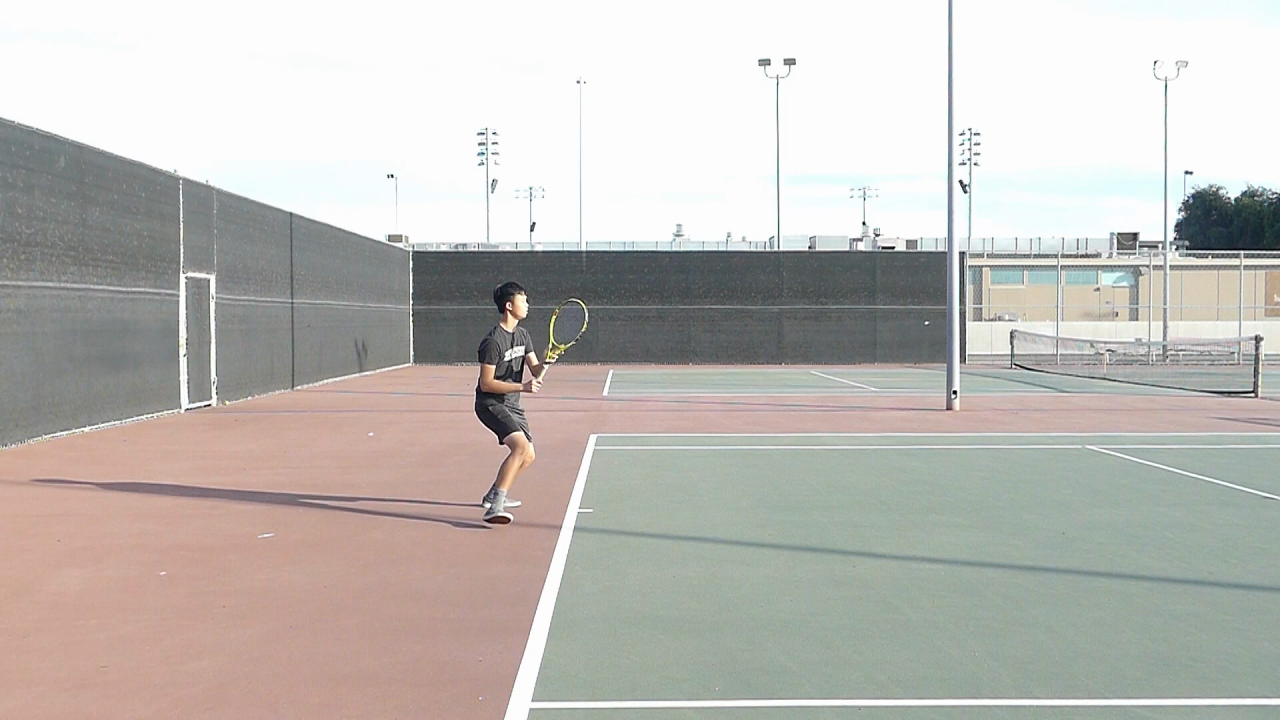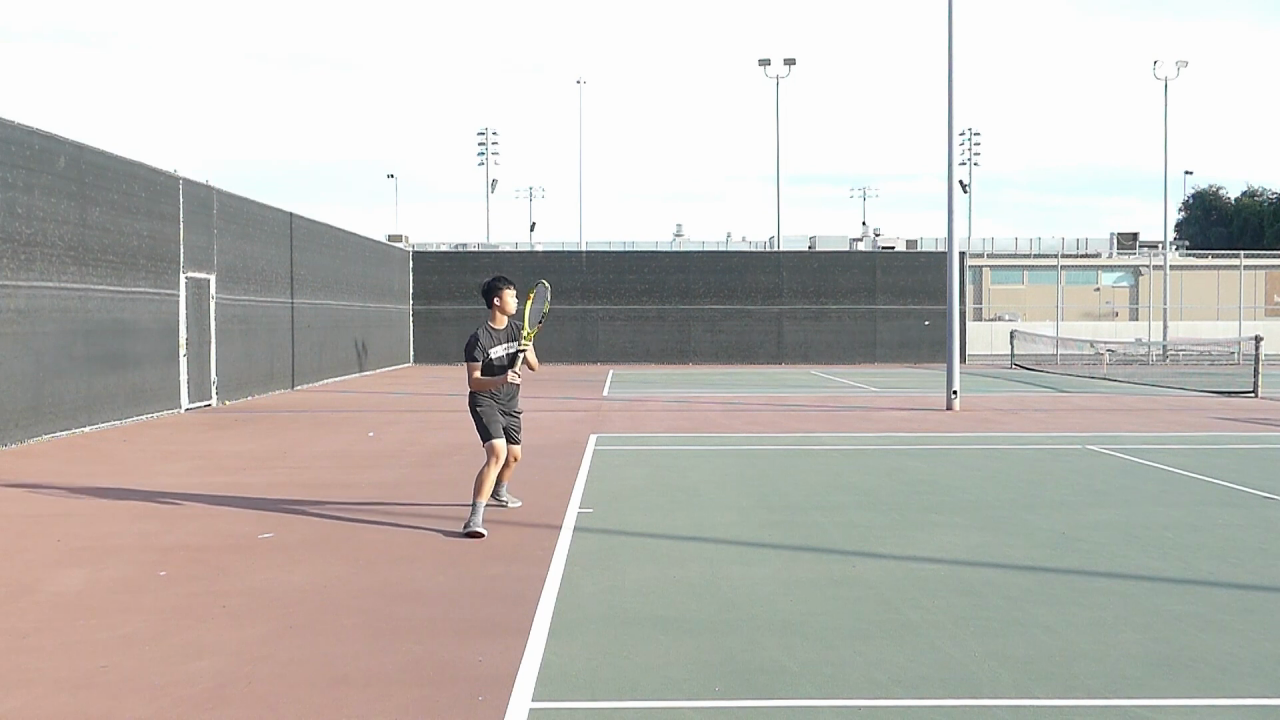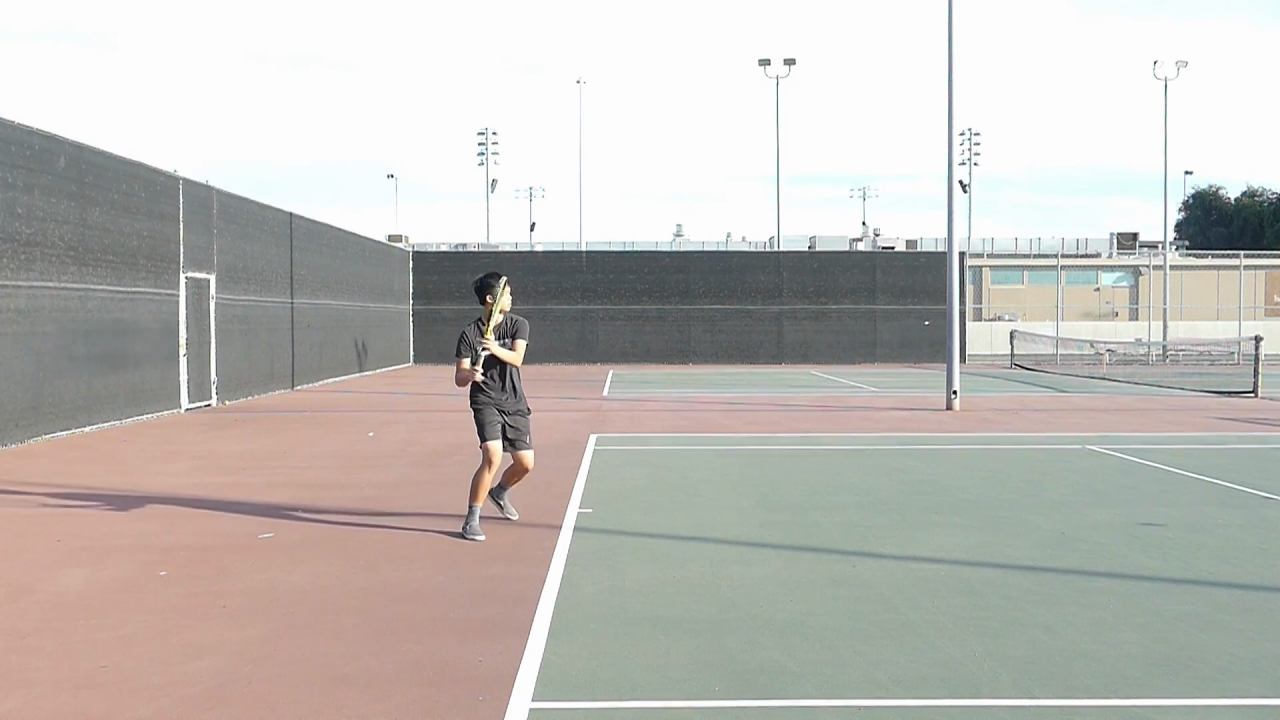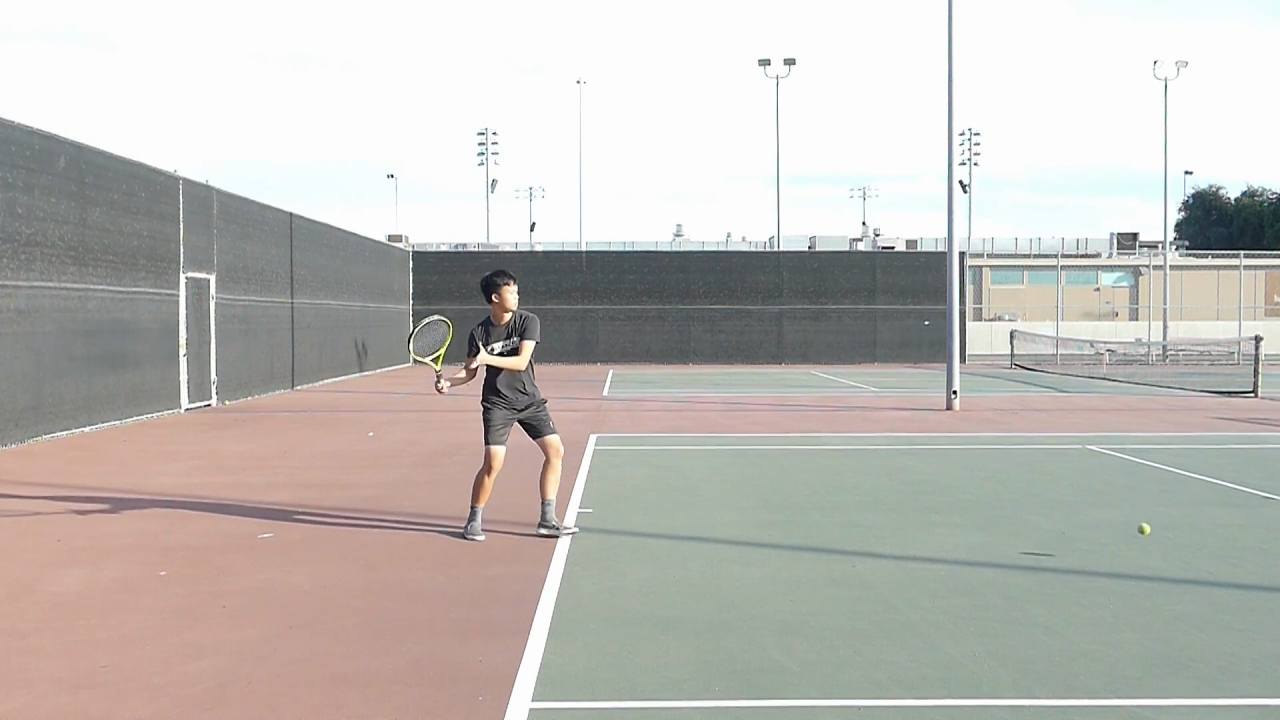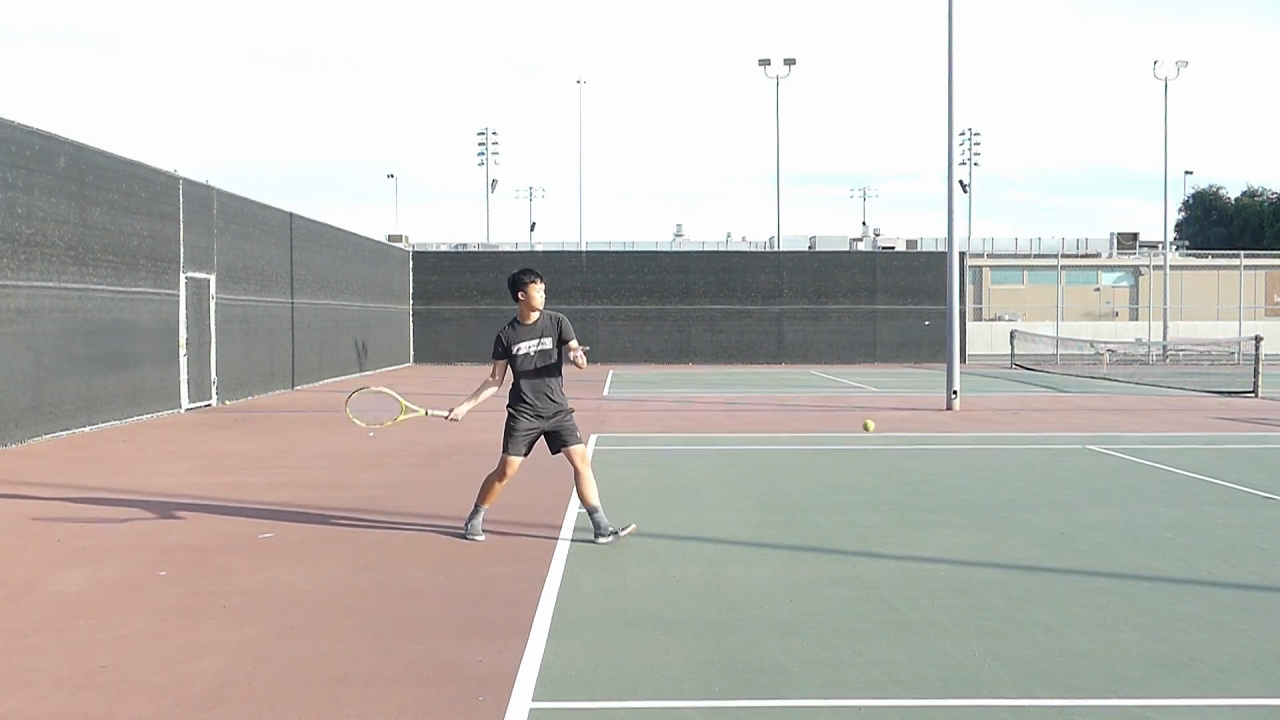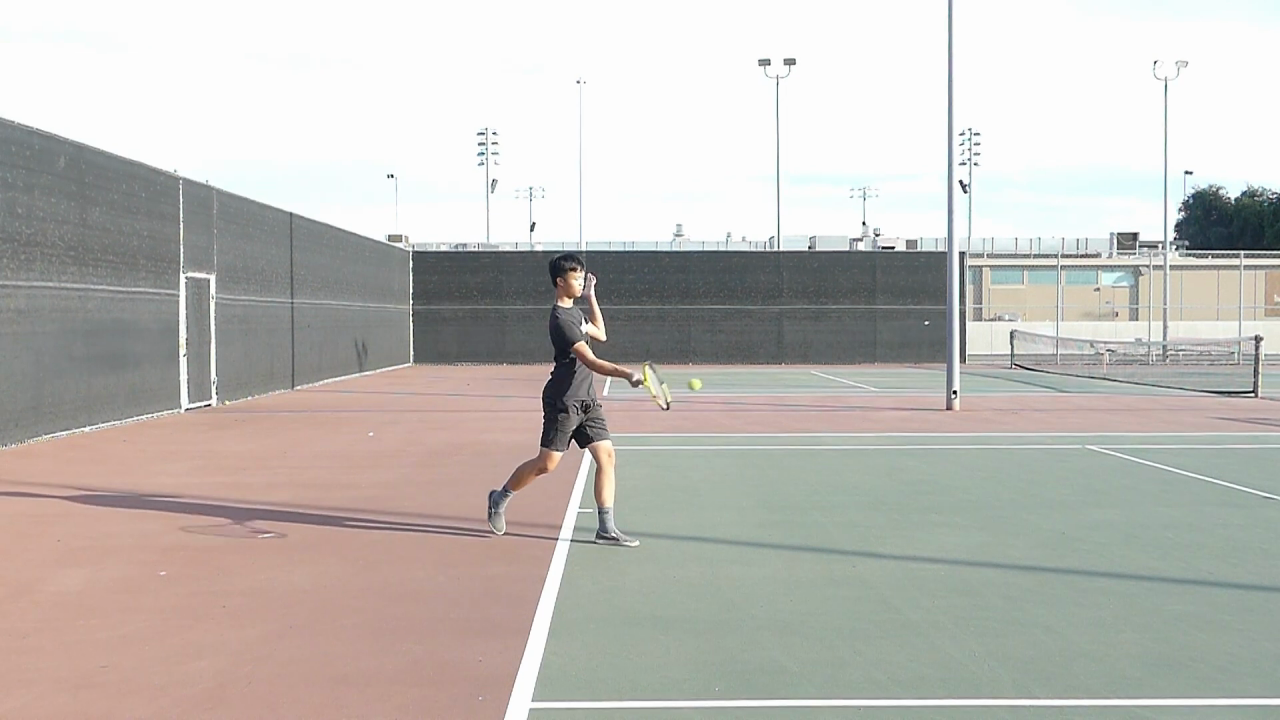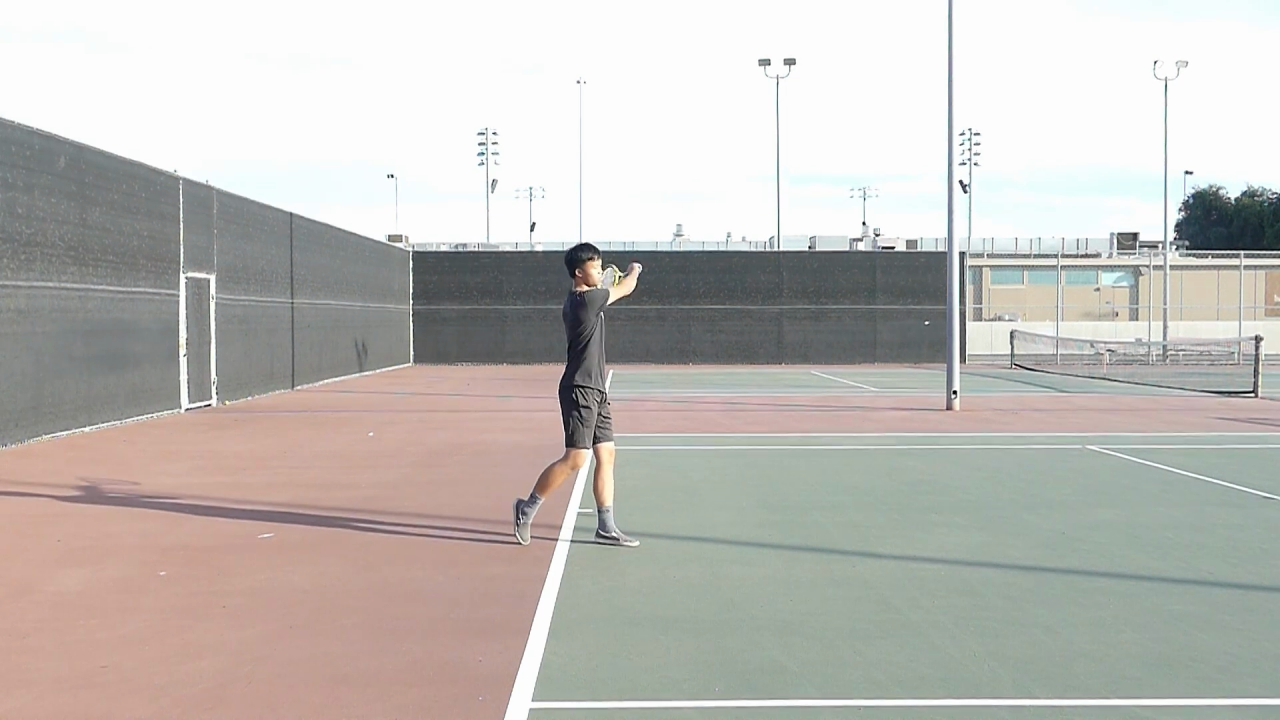
dt=0.4s
person 1, frame 1
left shoulder: (523, 334)
right shoulder: (493, 341)
left elbow: (535, 369)
right elbow: (486, 383)
left wrist: (545, 364)
right wrist: (522, 387)
left hip: (512, 404)
right hip: (492, 404)
left knee: (528, 456)
right knee: (520, 446)
left ankle: (495, 495)
right ankle: (494, 508)
person 1, frame 2
left shoulder: (519, 330)
right shoulder: (478, 338)
left elbow: (534, 365)
right elbow: (473, 382)
left wrist: (527, 353)
right wrist: (500, 379)
left hip: (510, 404)
right hip: (485, 404)
left knee: (513, 456)
right knee: (497, 455)
left ankle: (498, 491)
right ankle: (475, 519)
person 1, frame 3
left shoulder: (519, 324)
right shoulder: (469, 334)
left elbow: (517, 359)
right elbow: (459, 377)
left wrist: (494, 348)
right wrist: (468, 376)
left hip: (516, 404)
right hip: (486, 403)
left knee: (526, 464)
right knee: (492, 458)
left ankle: (499, 493)
right ankle: (471, 520)
person 1, frame 4
left shoulder: (528, 321)
right shoulder: (479, 332)
left elbow: (521, 362)
right elbow: (469, 371)
left wrist: (488, 359)
right wrist: (446, 382)
left hip: (529, 399)
right hip: (497, 404)
left knee: (555, 450)
right knee: (492, 463)
left ankle: (547, 520)
right ankle: (473, 520)
person 1, frame 5
left shoulder: (557, 322)
right shoulder: (506, 336)
left elbow: (581, 362)
right elbow: (494, 381)
left wrist: (578, 354)
right wrist: (465, 405)
left hip: (557, 409)
right hip: (524, 412)
left knee: (581, 460)
right knee: (505, 470)
left ankle: (602, 528)
right ankle: (474, 519)
person 1, frame 6
left shoulder: (574, 309)
right shoulder: (561, 319)
left elbow: (601, 335)
right elbow: (589, 361)
left wrist: (592, 297)
right wrist: (625, 374)
left hip: (586, 399)
right hip: (562, 400)
left knee: (606, 455)
right knee: (546, 464)
left ankle: (607, 528)
right ankle: (497, 500)
person 1, frame 7
left shoulder: (576, 301)
right shoulder: (587, 299)
right elbow: (625, 287)
right wrist: (633, 271)
left hip: (594, 390)
right hip: (580, 390)
left knee: (606, 455)
right knee: (575, 459)
left ankle: (606, 528)
right ankle: (527, 509)
